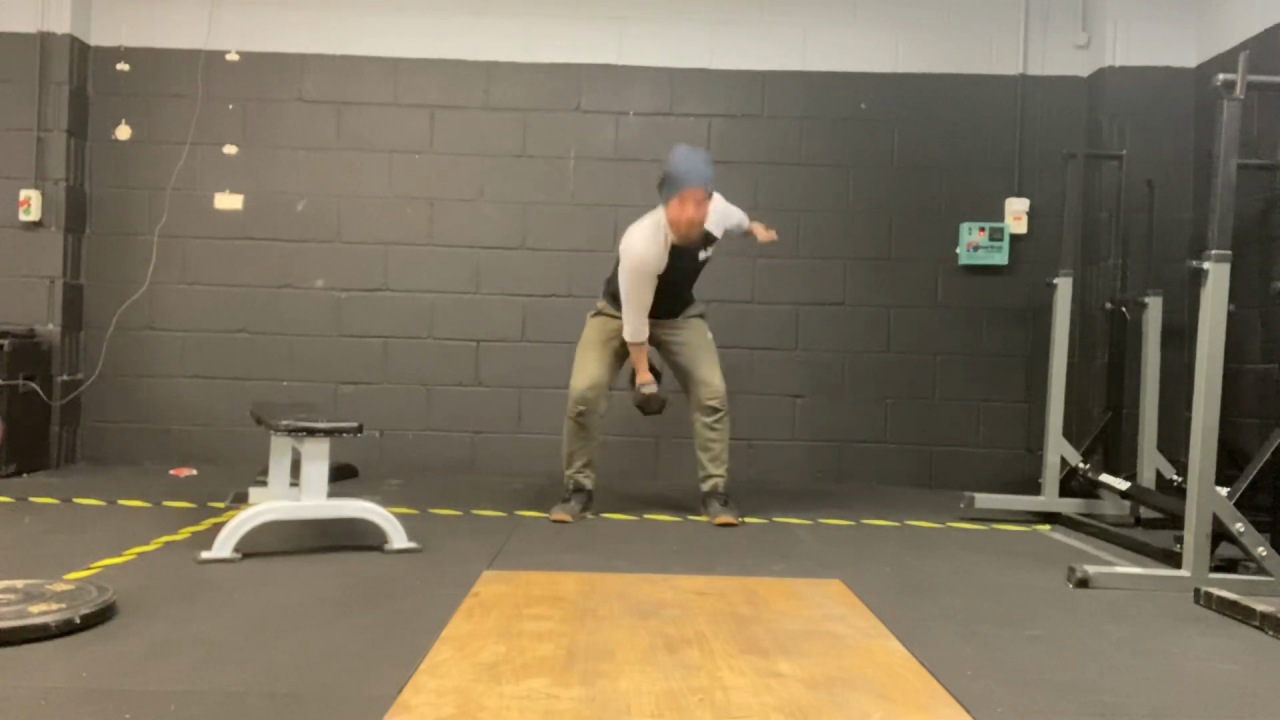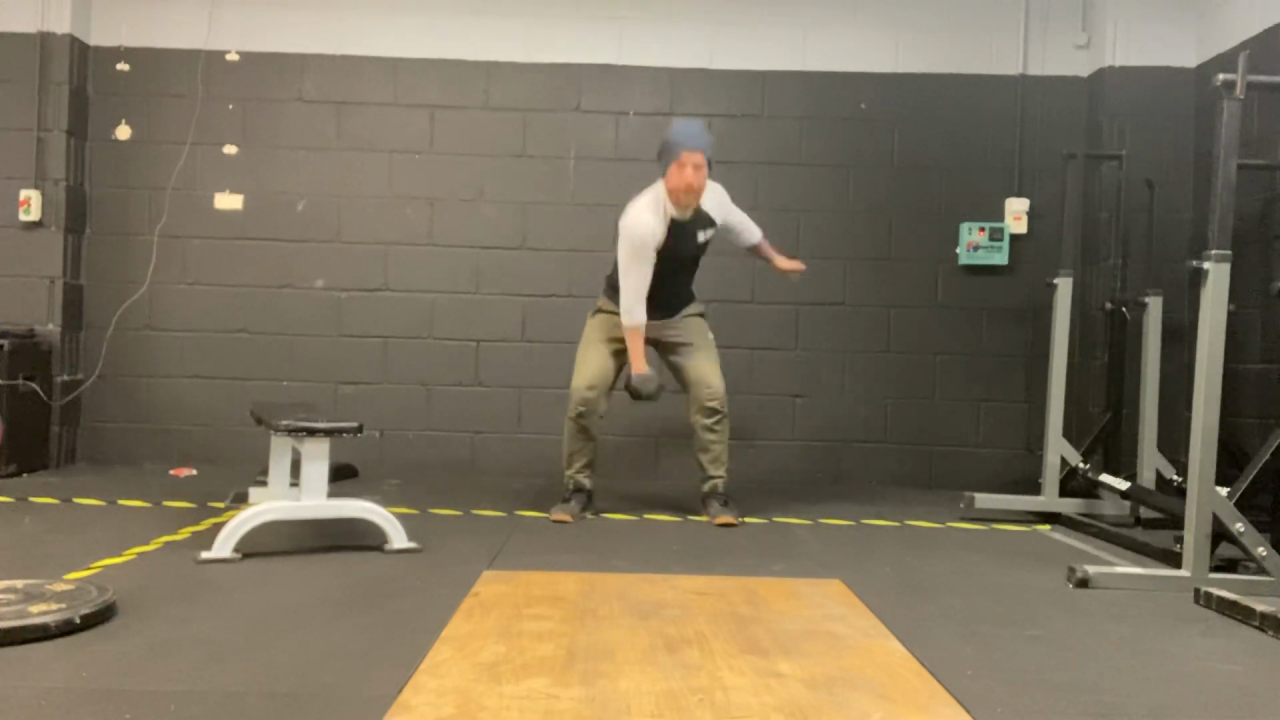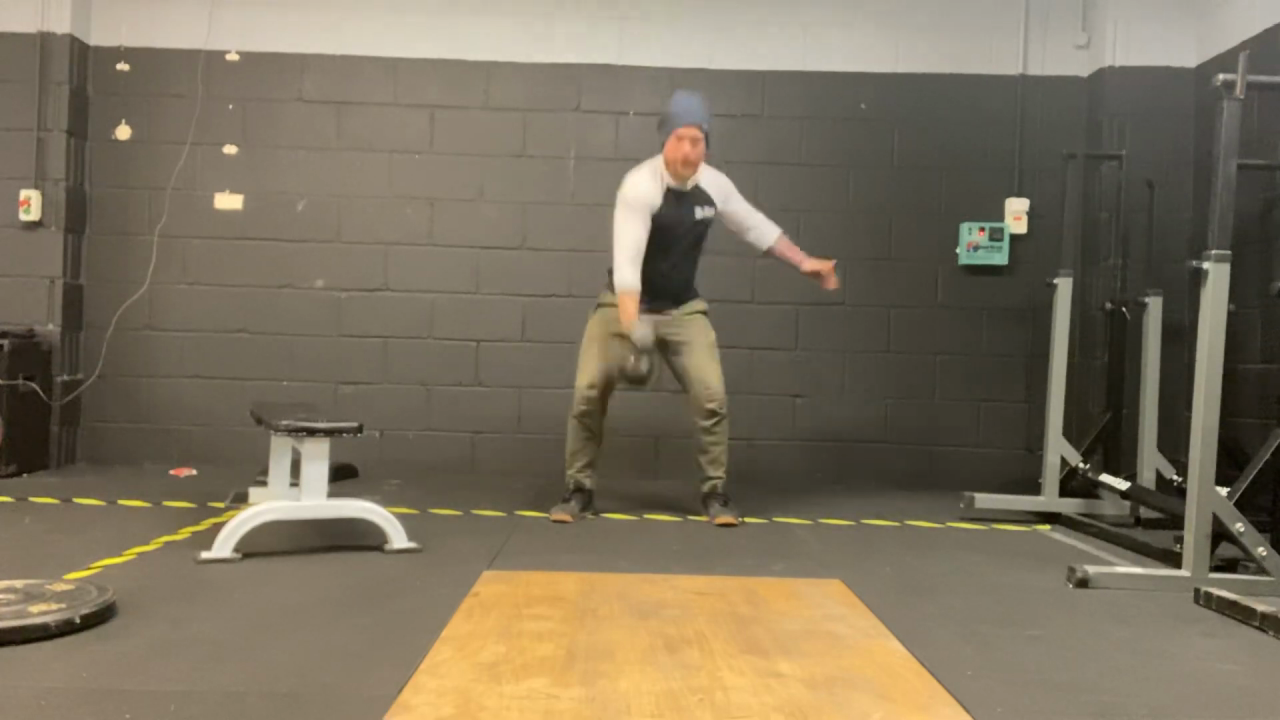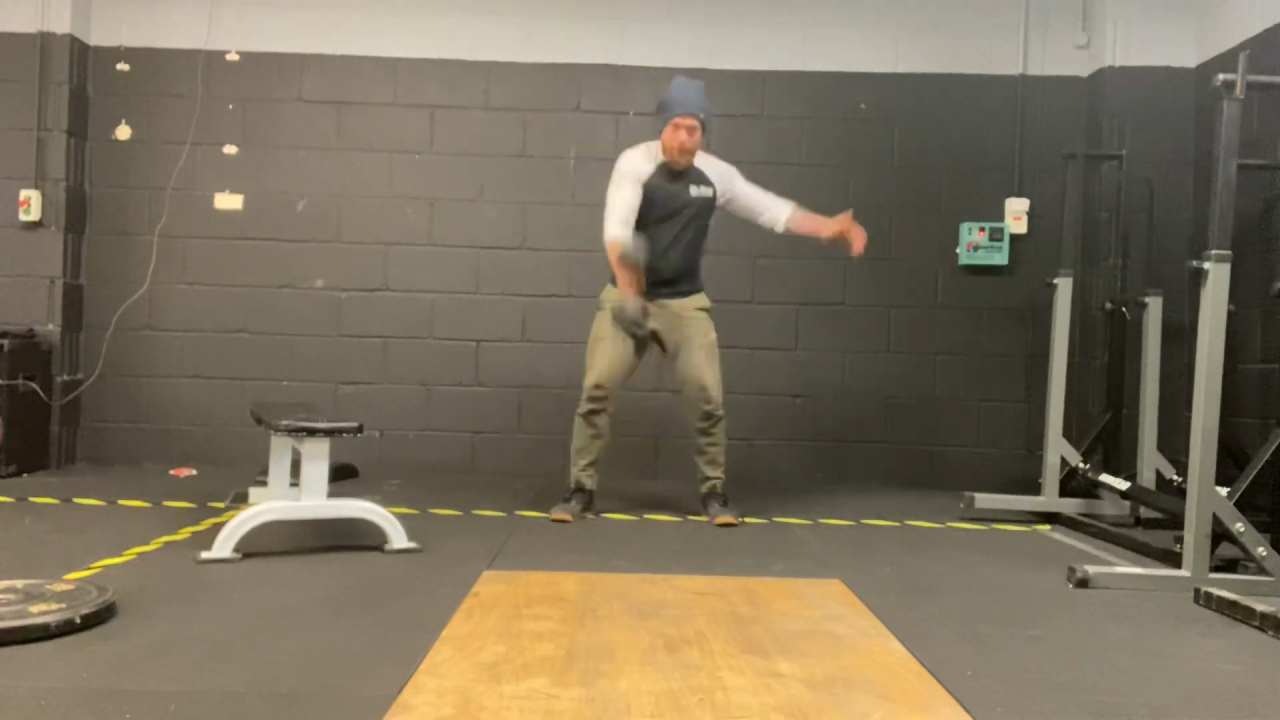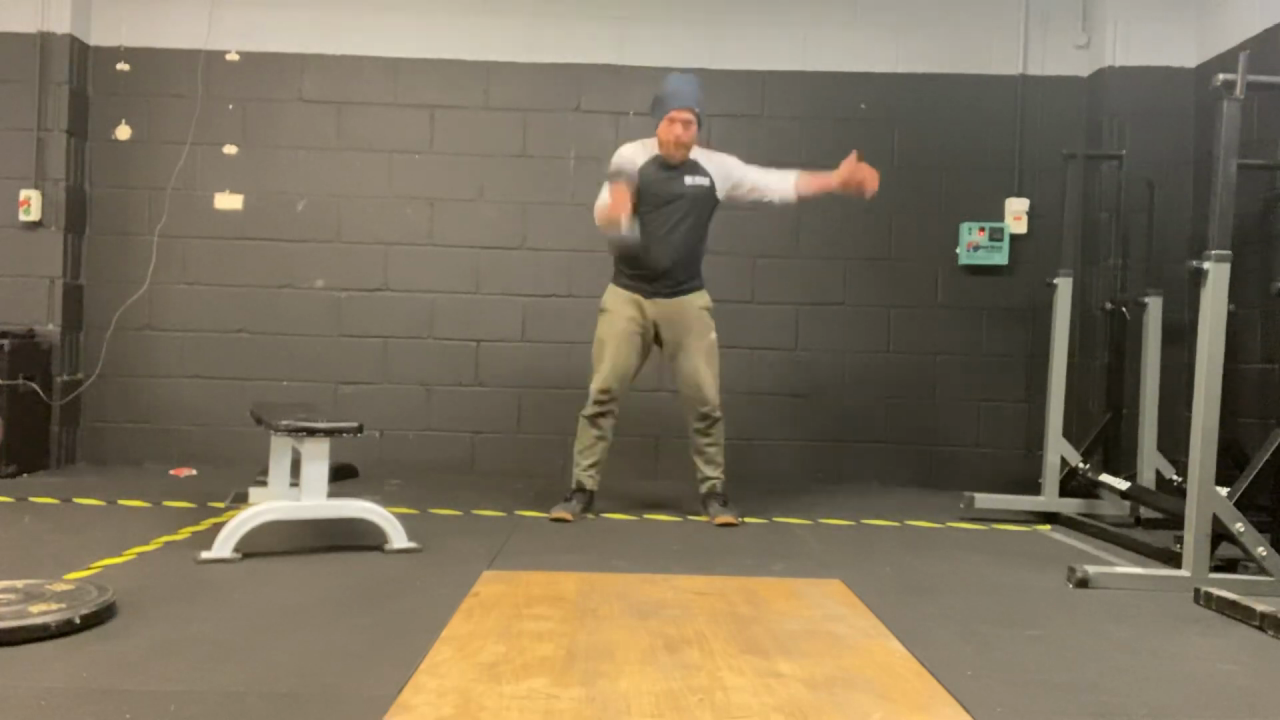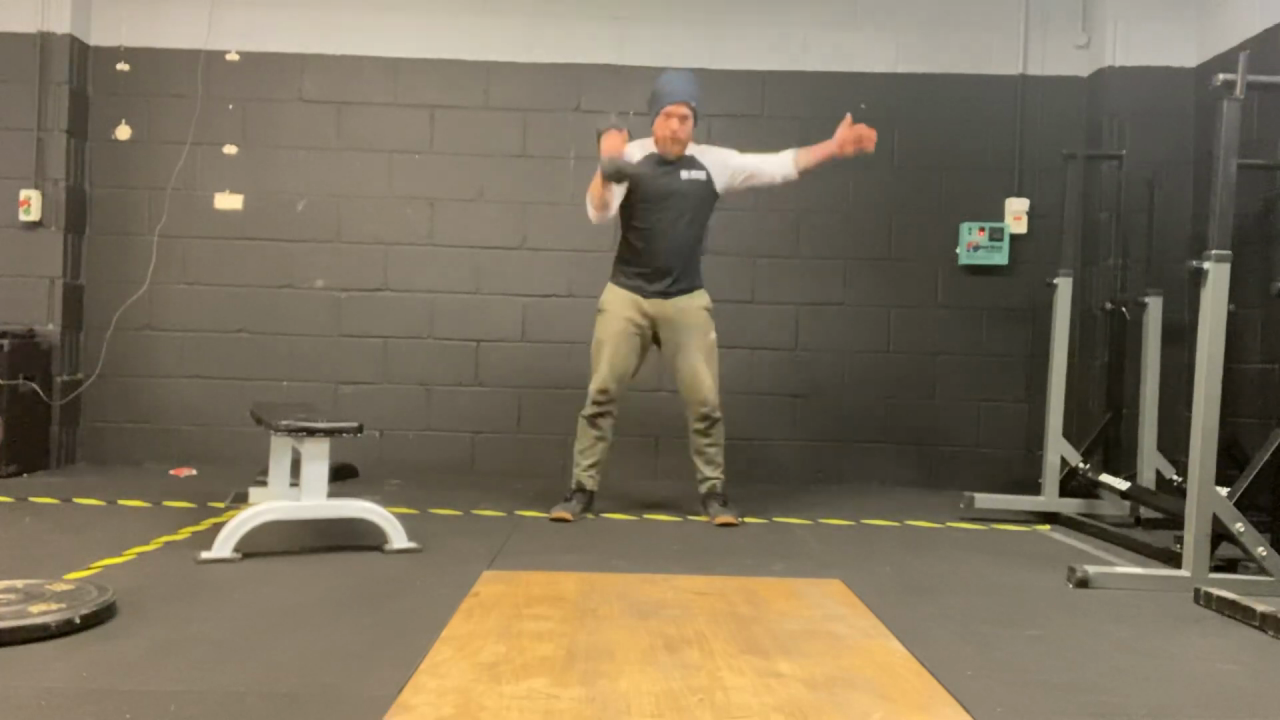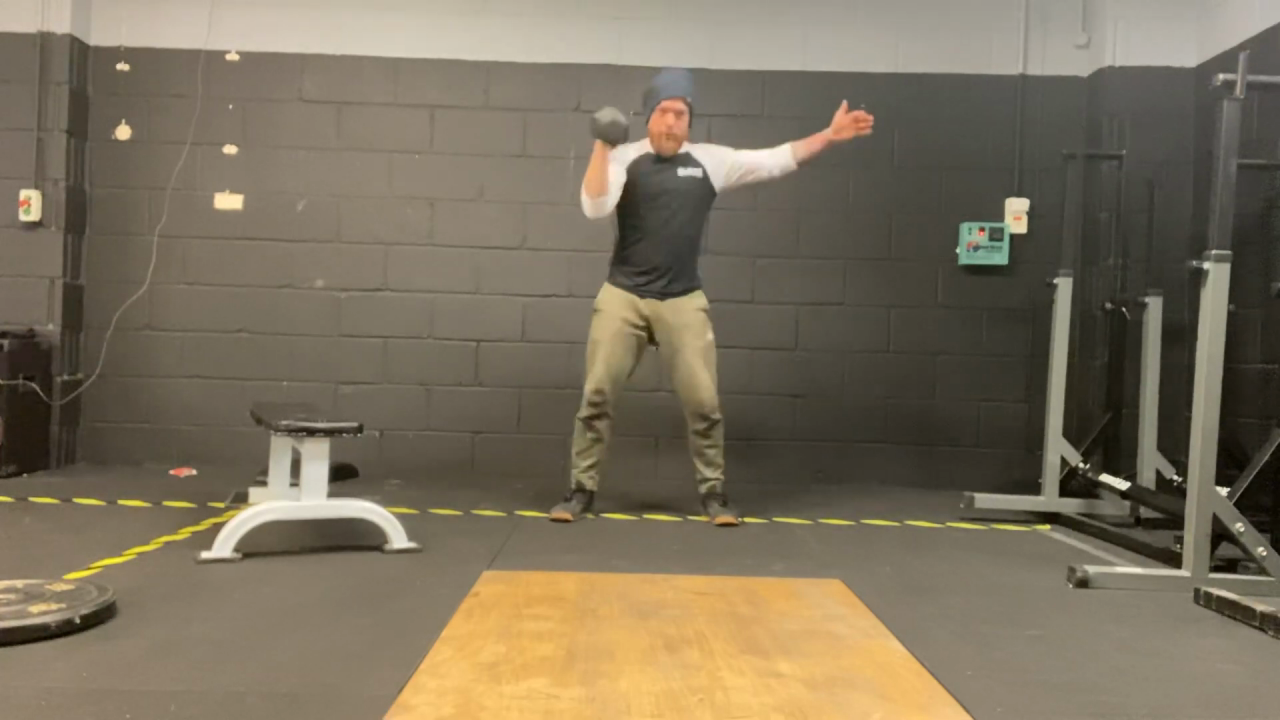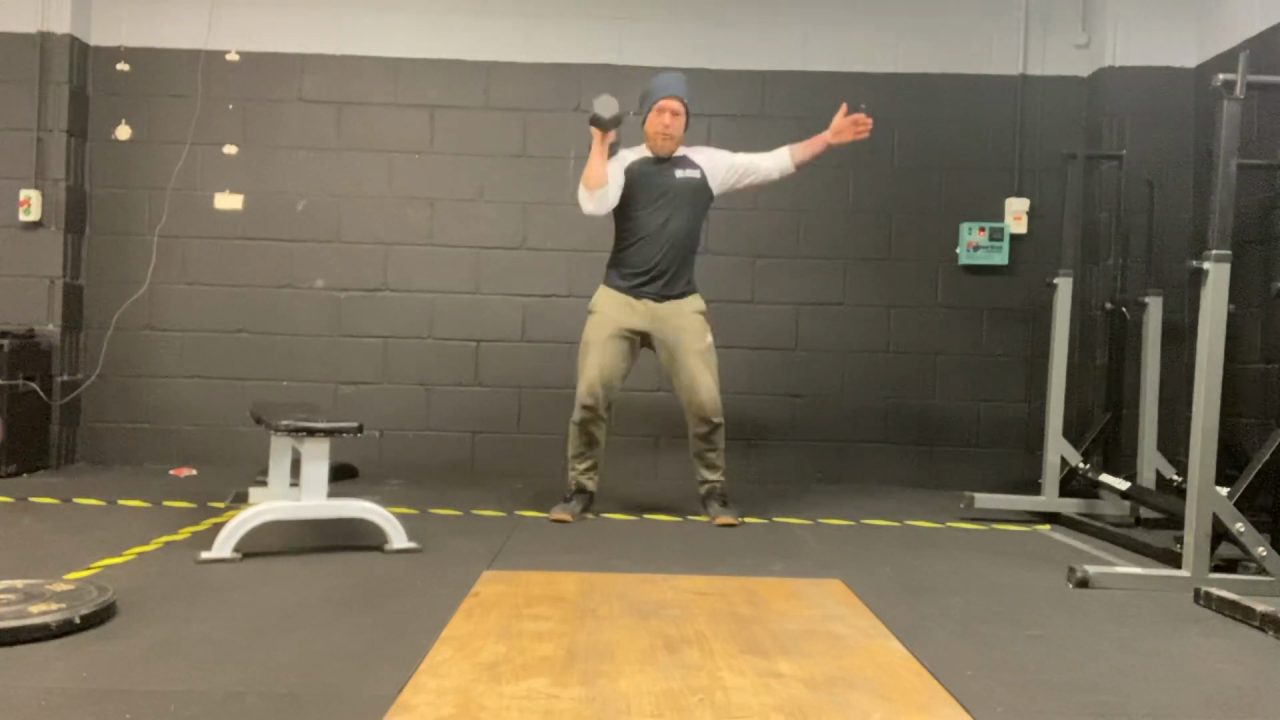
dt=0.1s
person 1, frame 1
left shoulder: (717, 210)
right shoulder: (641, 242)
right elbow: (635, 319)
left wrist: (754, 228)
right wrist: (641, 371)
left hip: (679, 315)
right hip: (619, 314)
left knee: (711, 394)
right knee: (584, 393)
left ankle: (715, 493)
right ankle: (578, 489)
person 1, frame 2
left shoulder: (714, 198)
right shoulder: (641, 216)
left elbow: (742, 230)
right elbow: (632, 297)
left wrist: (775, 259)
right wrist: (637, 359)
left hip: (680, 313)
right hip: (621, 313)
left knee: (711, 396)
right knee: (585, 392)
left ankle: (714, 492)
right ankle: (578, 490)
person 1, frame 3
left shoulder: (714, 184)
right shoulder: (640, 184)
left elbow: (756, 228)
right elbow: (626, 263)
left wrist: (804, 262)
right wrist: (630, 327)
left hip: (684, 310)
right hip: (623, 303)
left knee: (710, 397)
right knee: (589, 392)
left ankle: (715, 492)
right ankle: (578, 490)
person 1, frame 4
left shoulder: (715, 173)
right shoulder: (636, 162)
left elbow: (769, 208)
right elbow: (616, 229)
left wrist: (826, 227)
right wrist: (623, 271)
left hip: (685, 302)
right hip: (627, 297)
left knee: (707, 398)
right knee: (597, 391)
left ankle: (713, 493)
right ankle: (581, 490)
person 1, frame 5
left shoulder: (715, 166)
right shoulder: (632, 157)
left elbow: (776, 184)
right elbow: (603, 211)
left wrist: (834, 180)
right wrist: (613, 207)
left hip: (687, 301)
right hip: (628, 297)
left knee: (704, 400)
right knee: (602, 393)
left ankle: (713, 493)
right ankle: (581, 489)
person 1, frame 6
left shoulder: (713, 162)
right shoulder: (629, 154)
left elbow: (777, 166)
right elbow: (597, 213)
left wrist: (833, 147)
right wrist: (606, 165)
left hip: (686, 300)
right hip: (626, 296)
left knee: (704, 400)
right knee: (602, 393)
left ankle: (713, 491)
right ankle: (582, 489)
person 1, frame 7
left shoulder: (710, 160)
right shoulder: (624, 157)
left elbow: (774, 161)
right elbow: (594, 208)
left wrist: (828, 135)
right wrist: (600, 150)
left hip: (682, 301)
right hip: (622, 296)
left knee: (702, 401)
right knee: (597, 394)
left ankle: (713, 492)
right ankle: (581, 489)
person 1, frame 8
left shoulder: (706, 163)
right shoulder: (623, 163)
left elbow: (771, 163)
right elbow: (593, 204)
left wrist: (827, 138)
right wrist: (600, 146)
left hip: (679, 303)
right hip: (617, 299)
left knee: (706, 403)
right knee: (590, 395)
left ankle: (713, 493)
right ankle: (580, 490)
